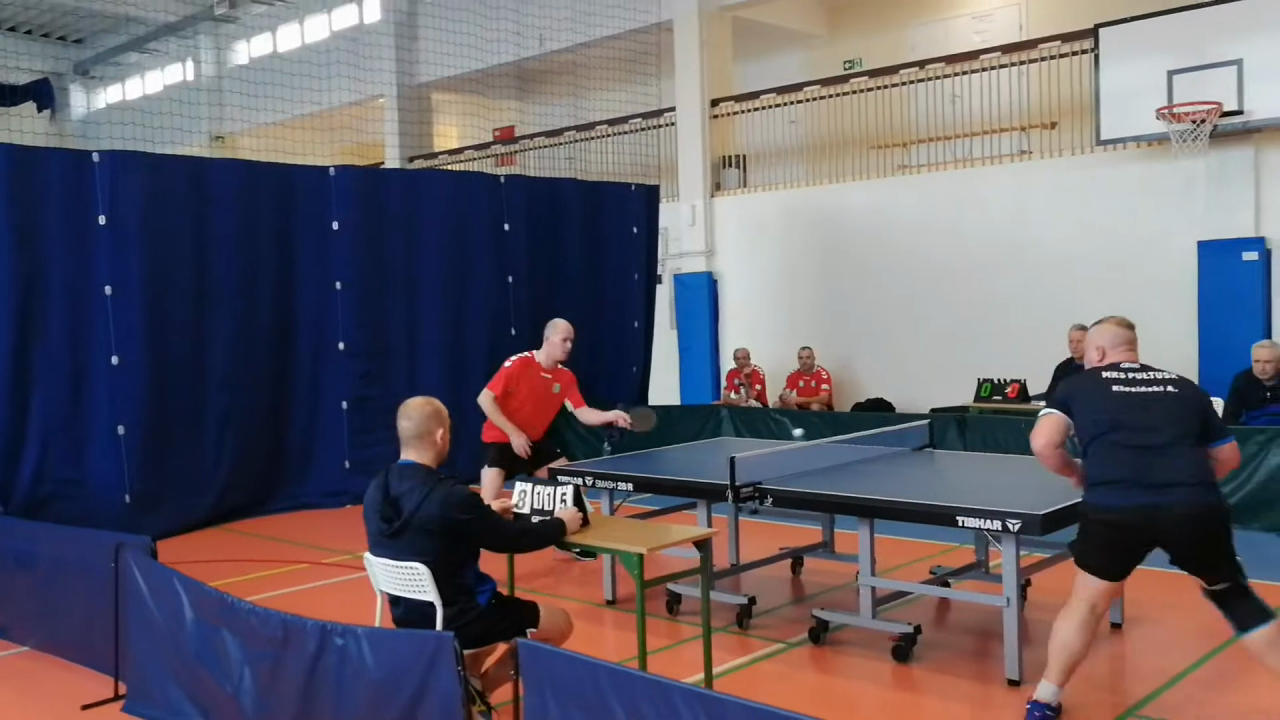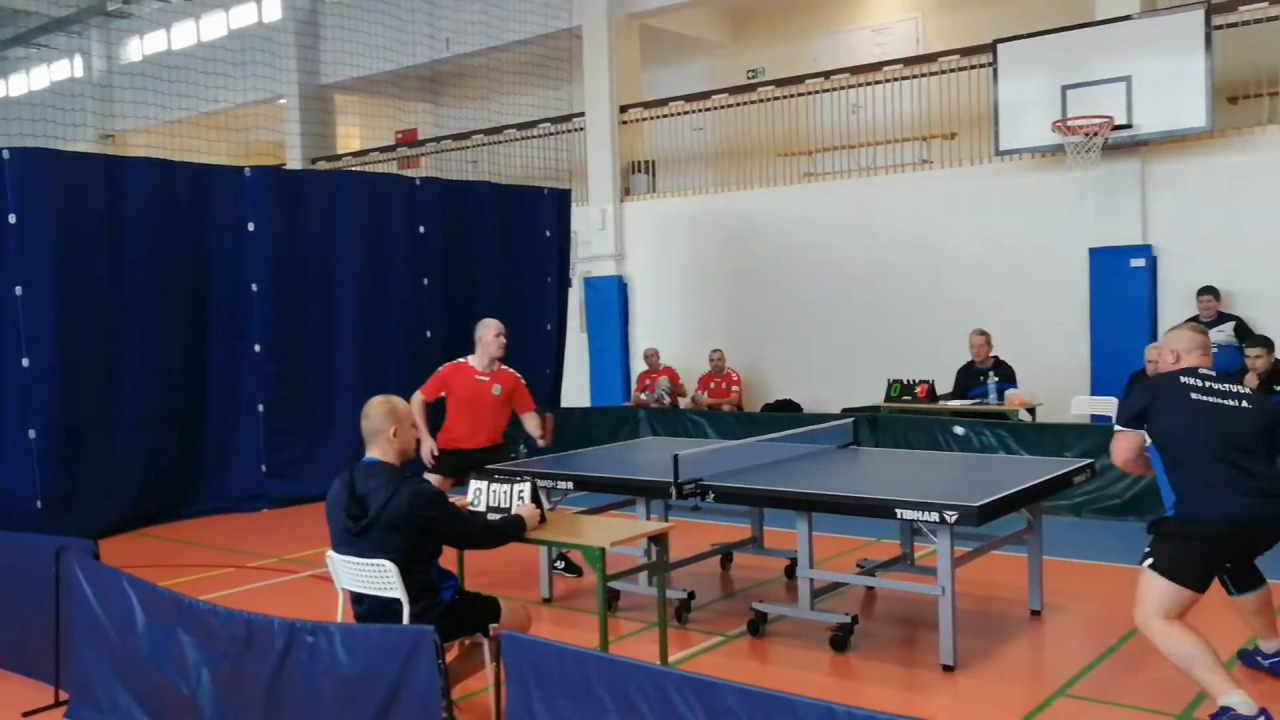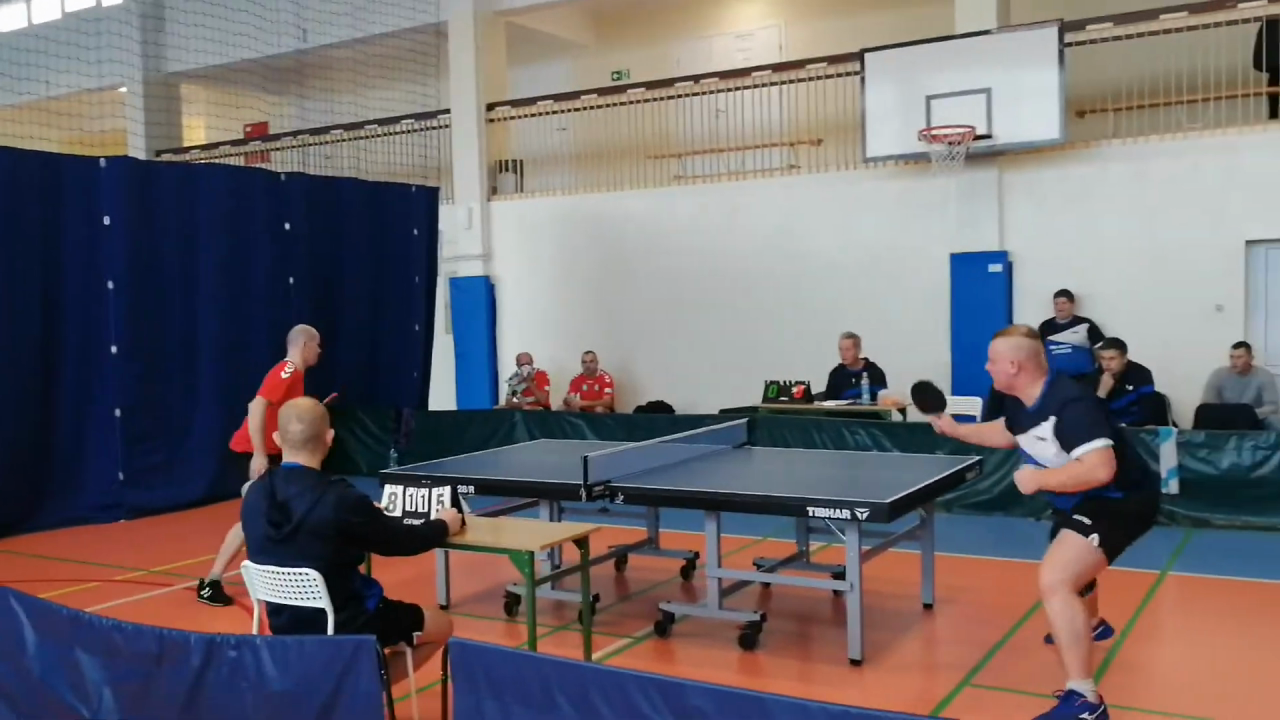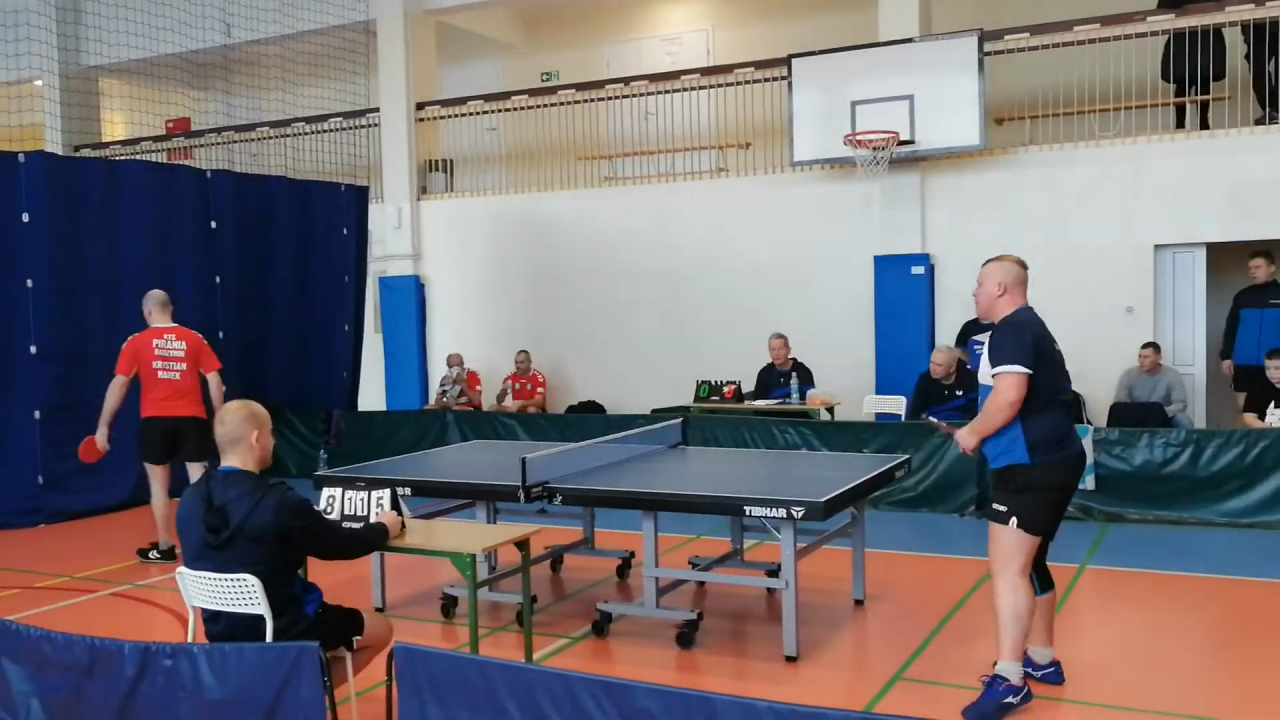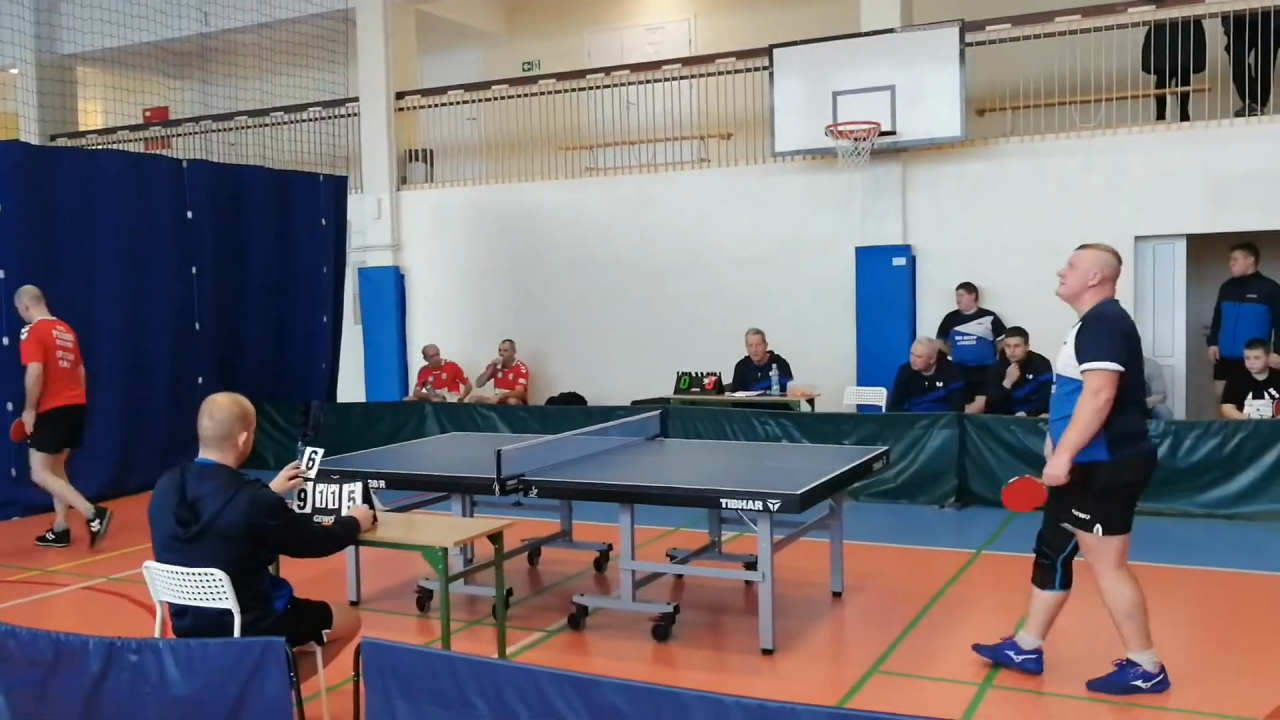
dt=0.7s
person 1, frame 1
left shoulder: (1077, 386)
right shoulder: (1185, 388)
left elbow: (1043, 444)
right elbow: (1228, 456)
left wrist: (1076, 472)
left hip: (1112, 508)
right hip: (1194, 507)
left knee: (1085, 602)
right knee: (1235, 598)
person 1, frame 2
left shoulder: (1154, 390)
left elbow: (1122, 455)
left wrist: (1153, 460)
left hip: (1200, 519)
left knee: (1153, 617)
right knee: (1234, 562)
person 1, frame 3
left shoulder: (1072, 403)
right shoulder: (1019, 401)
left elbow: (1100, 468)
right elbow: (1004, 434)
left wrist: (1037, 479)
right wrist: (953, 429)
left hip: (1122, 502)
right hip: (1086, 503)
left knee: (1053, 581)
right knee: (1059, 570)
right ankle: (1087, 624)
person 1, frame 4
left shoulder: (1012, 329)
right shoulder: (1029, 328)
left elbow: (1009, 397)
left wrist: (971, 435)
right wrist: (982, 429)
left hip: (1032, 469)
right hip: (1046, 463)
left knee: (1006, 567)
right knee: (1027, 563)
left ankle: (1010, 680)
right ankle: (1041, 659)
person 1, frame 5
left shoulder: (1102, 322)
right shoulder: (1097, 322)
left elbow: (1100, 394)
left wrist: (1062, 454)
right wrist: (1060, 445)
left hip: (1107, 465)
right hip: (1093, 464)
left knee: (1106, 565)
right knee: (1051, 550)
left ankle: (1146, 667)
right ankle: (1026, 646)
person 2, frame 1
left shoulder: (377, 490)
right shoulder: (449, 496)
right elbow: (512, 539)
left wrist: (484, 515)
right wrist: (560, 525)
left hip: (408, 612)
right hip: (452, 619)
left knee: (498, 606)
right knee: (559, 623)
left ankle: (466, 682)
right ankle: (473, 691)
person 2, frame 2
left shoulder: (341, 488)
right shoulder: (414, 494)
right elbow: (476, 536)
left wrist: (444, 511)
right wrist: (519, 521)
left hip: (369, 610)
right hip: (418, 613)
left knee: (463, 599)
right knee: (519, 618)
person 2, frame 3
left shoulder: (255, 495)
right shoulder: (339, 499)
right elbow: (400, 542)
left wrist: (363, 514)
right wrist: (442, 526)
left hip: (285, 623)
right hip: (340, 625)
right knee: (441, 625)
person 2, frame 4
left shoulder: (192, 499)
right shoulder: (278, 503)
right elbow: (342, 545)
left wrist: (307, 520)
right wrist: (382, 529)
right hip: (281, 632)
right knee: (381, 629)
person 2, frame 5
left shoulder: (166, 487)
right shoulder: (252, 501)
right elbow: (314, 543)
right wrist: (354, 523)
right hip: (246, 627)
right knee: (348, 619)
person 3, frame 1
left shoulder: (566, 377)
right shoulder: (518, 365)
left elbow: (583, 413)
right elbow: (484, 399)
left wrist: (611, 416)
right wrist: (513, 433)
left hip: (536, 441)
right hip: (500, 440)
right knee: (489, 503)
person 3, frame 2
left shoulder: (511, 378)
right shoulder: (451, 371)
left elbow: (528, 414)
right elbow: (418, 400)
left wrist: (539, 435)
right wrist: (425, 437)
left hip: (491, 448)
right hip: (452, 447)
left ankle: (553, 556)
person 3, frame 3
left shoulder: (293, 374)
right shoulder: (287, 373)
right elbow: (257, 406)
right wrist: (258, 454)
left hip: (272, 453)
right hip: (250, 453)
right ankle: (211, 581)
person 3, frame 4
left shoulder: (136, 342)
right shoulder: (195, 339)
left elbow: (118, 385)
right elbow: (215, 380)
left wrist: (103, 426)
left hip: (155, 421)
right hip: (193, 420)
left knee: (158, 485)
left ankle: (164, 548)
person 3, frame 5
left shoulder: (32, 332)
right shoulder: (66, 330)
left elbow: (35, 372)
right elbow: (81, 371)
left wrist: (29, 409)
left hip: (52, 409)
right hip: (76, 406)
left knee: (41, 474)
right knee: (55, 470)
left ankle: (94, 513)
right ankle: (60, 531)
